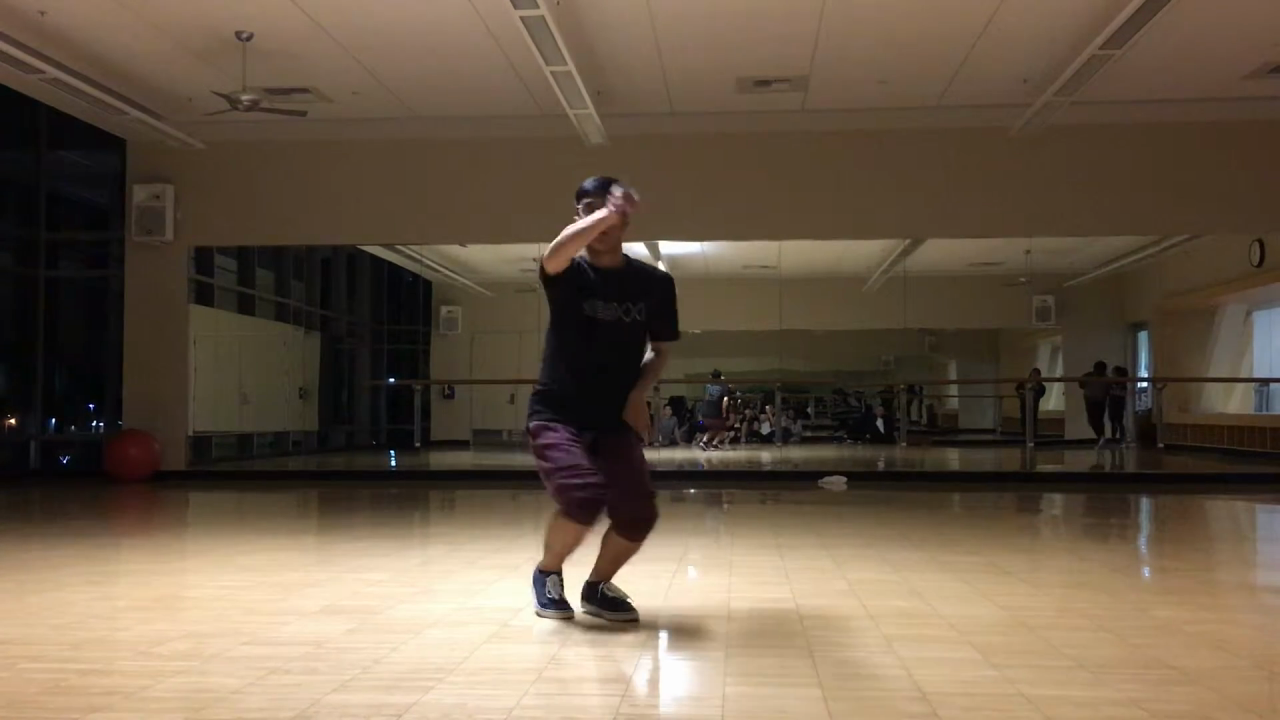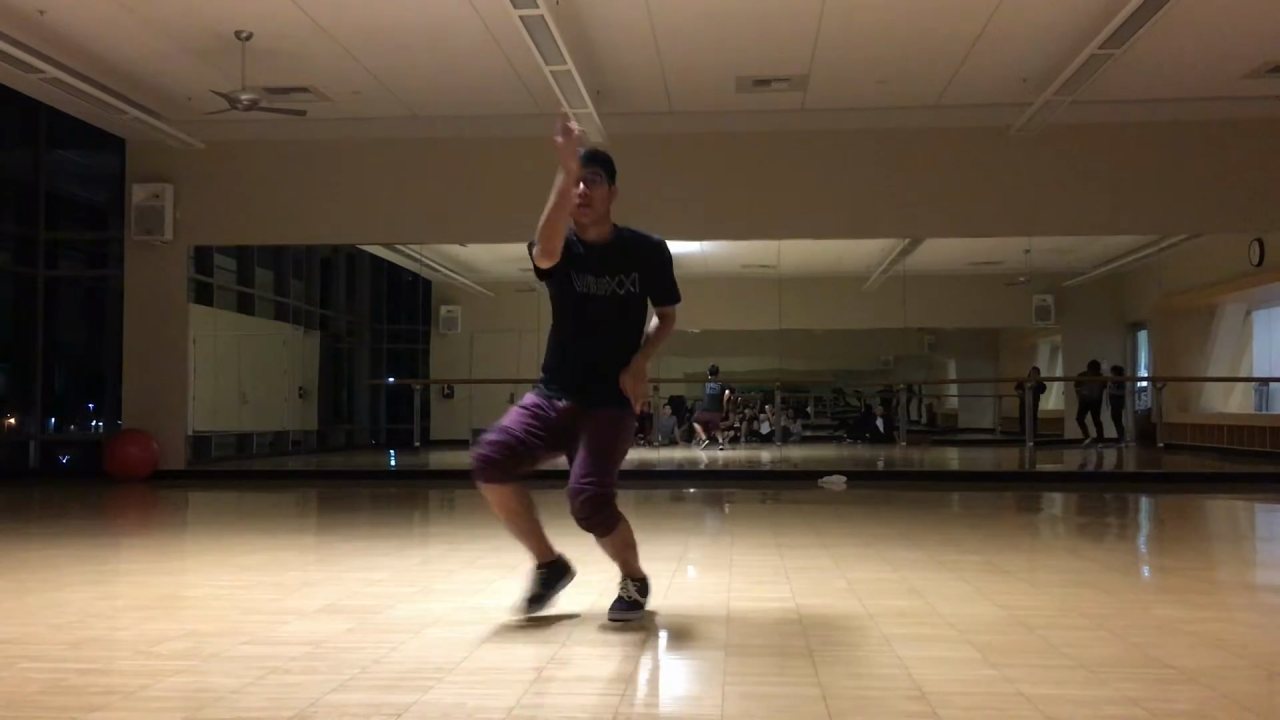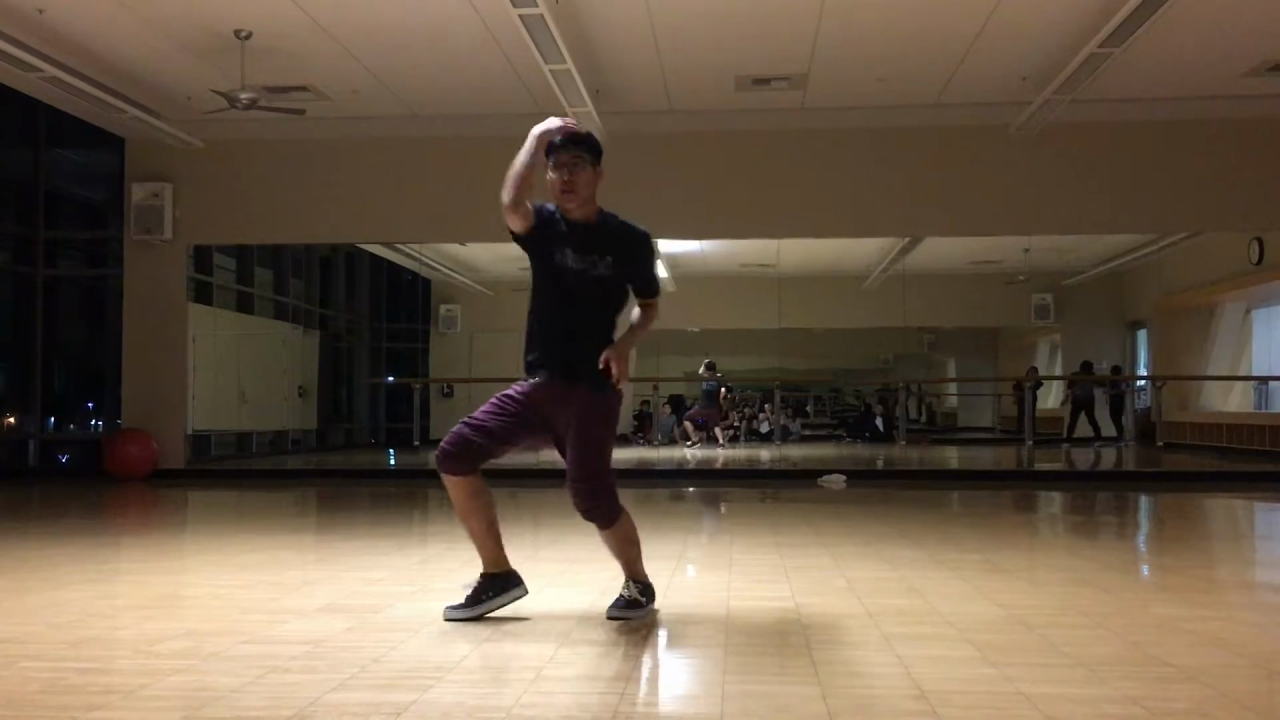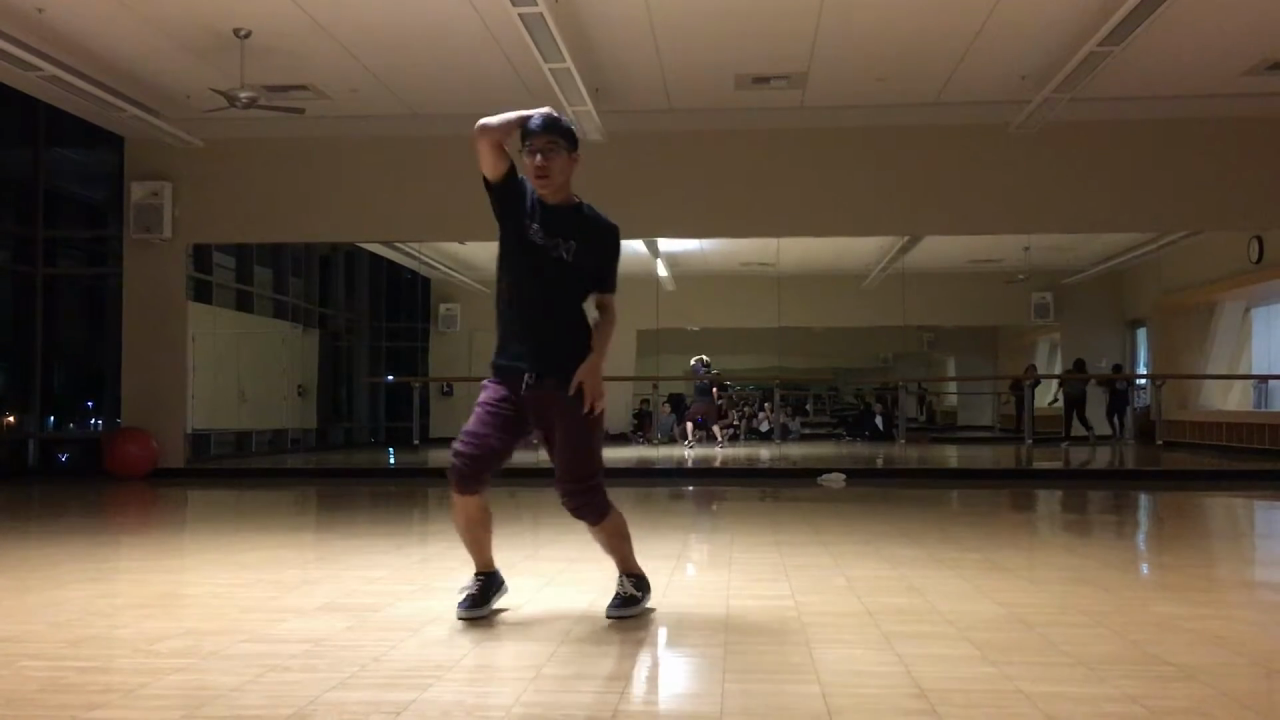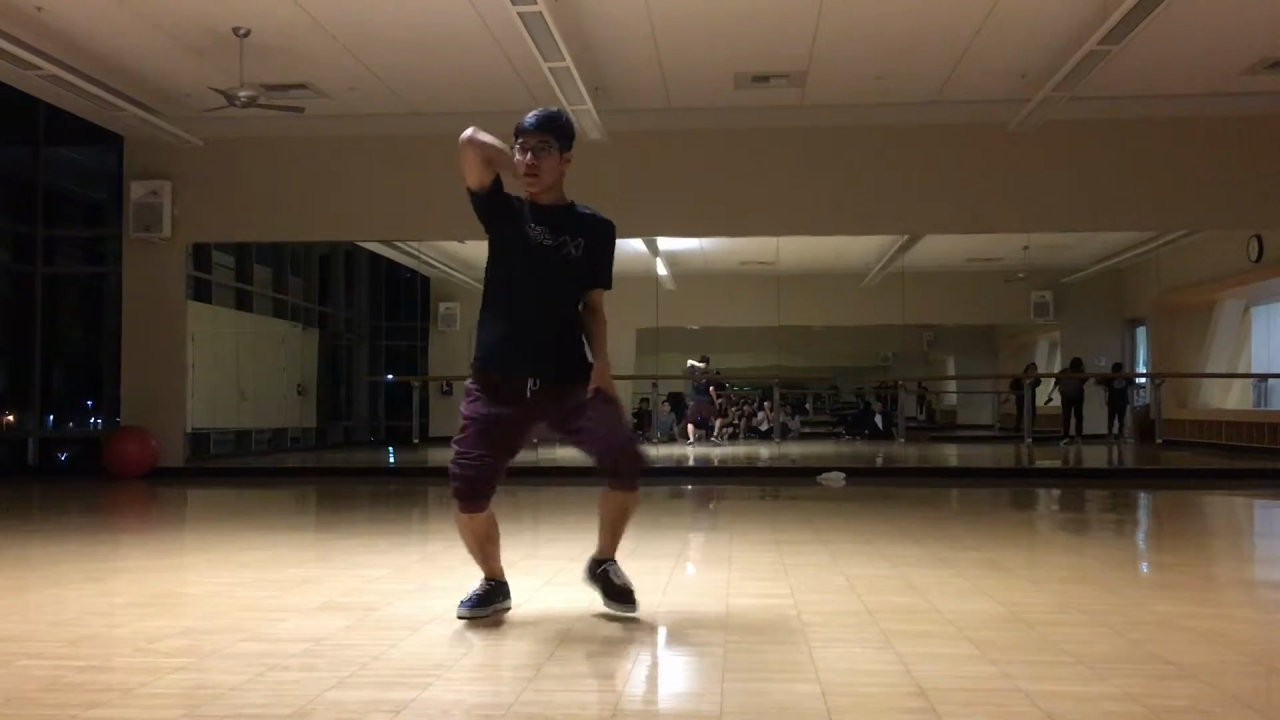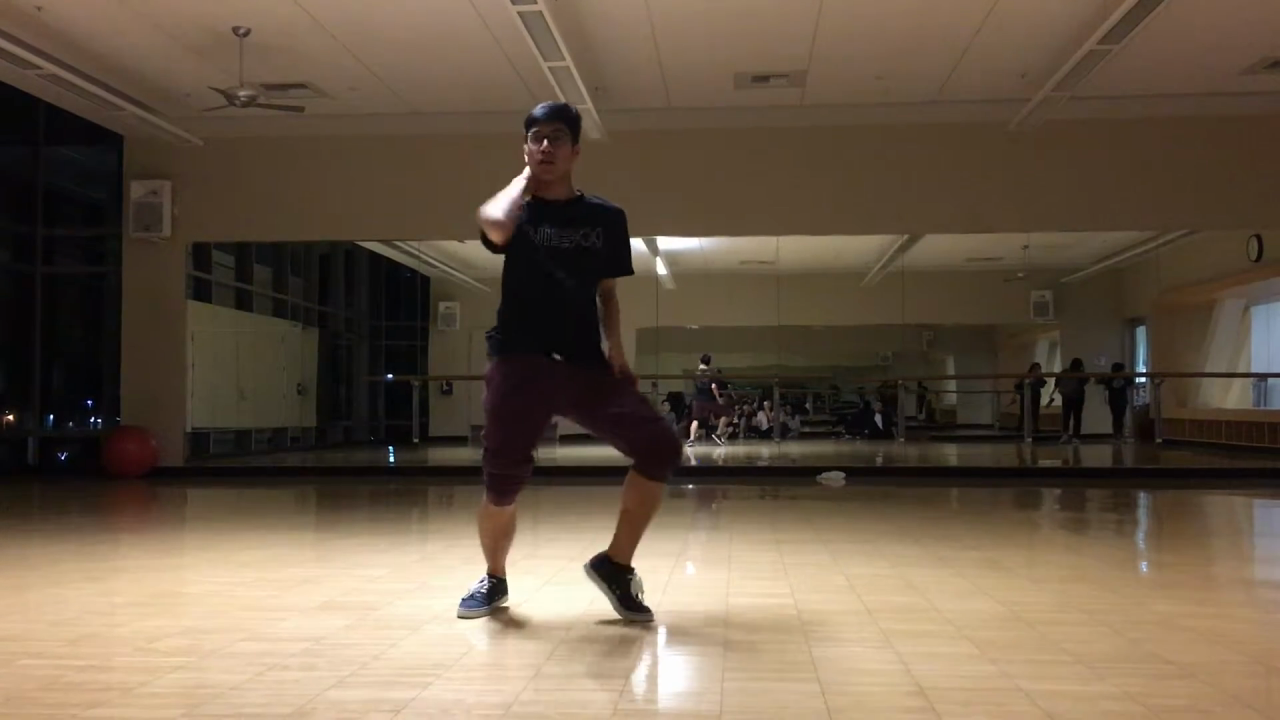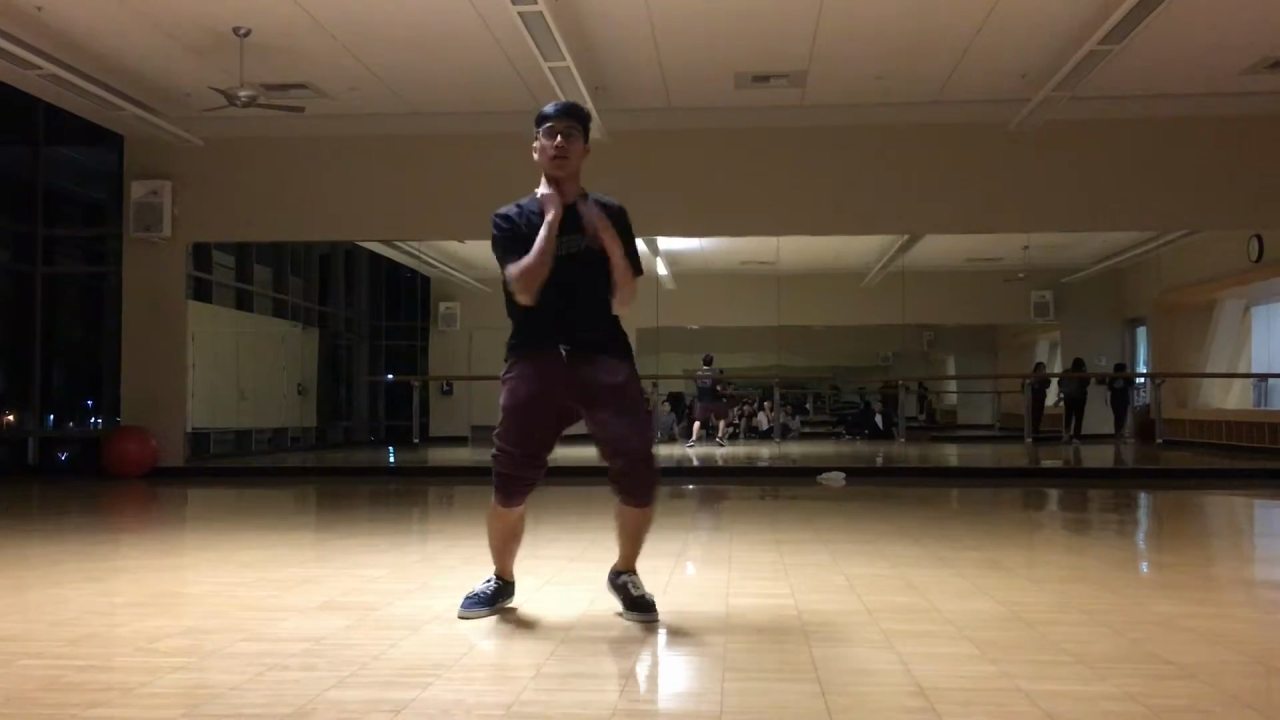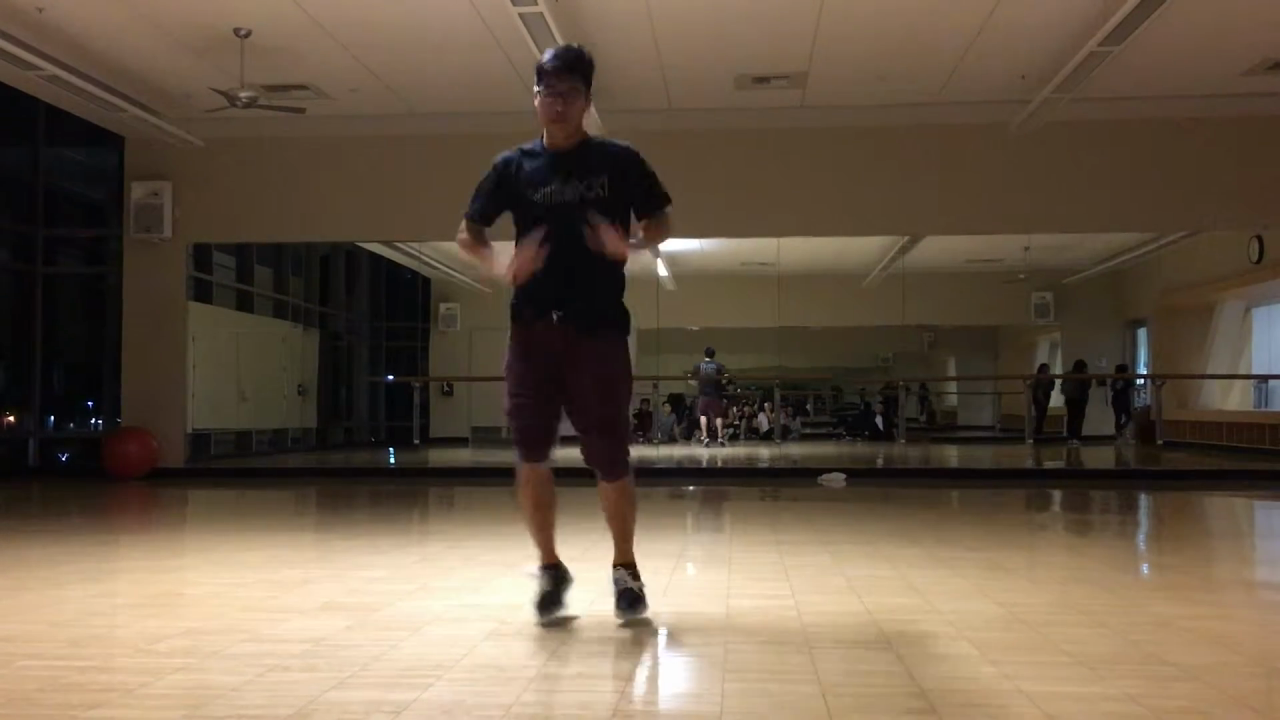
dt=0.2s
person 1, frame 1
left shoulder: (656, 284)
right shoulder: (569, 274)
left elbow: (660, 350)
right elbow: (553, 254)
left wrist: (638, 393)
right wrist: (605, 210)
left hip: (615, 423)
right hip: (556, 416)
left knee: (638, 512)
right knee: (583, 499)
left ankle: (598, 585)
right ankle: (548, 572)
person 1, frame 2
left shoulder: (648, 251)
right shoulder: (560, 249)
left elbow: (667, 315)
right elbow: (546, 252)
left wrist: (640, 362)
right wrist: (568, 164)
left hip: (609, 402)
right hip: (552, 394)
left knee: (590, 502)
right knee: (490, 461)
left ankle: (634, 580)
right ankle: (548, 563)
person 1, frame 3
left shoulder: (629, 240)
right shoulder: (541, 224)
left elbow: (648, 307)
right elbow: (511, 205)
left wrist: (623, 345)
right wrist: (537, 137)
left hip: (591, 386)
right hip: (537, 381)
left knee: (592, 494)
right knee: (454, 456)
left ankle: (638, 584)
right ankle: (499, 575)
person 1, frame 4
left shoulder: (599, 230)
right shoulder: (514, 201)
left elbow: (605, 308)
right elbow: (485, 134)
left wrist: (595, 362)
right wrist: (531, 116)
left hip: (567, 381)
right hip: (508, 375)
left knee: (581, 496)
right knee: (465, 474)
left ankle: (633, 578)
right ankle: (485, 576)
person 1, frame 5
left shoulder: (594, 228)
right shoulder: (502, 211)
left elbow: (593, 305)
right elbow: (470, 143)
left wrist: (602, 361)
right wrist: (508, 159)
left hip: (567, 379)
right hip: (496, 379)
left knee: (625, 463)
right knee: (468, 487)
left ankle: (604, 563)
right ankle: (494, 582)
person 1, frame 6
left shoulder: (606, 218)
right shoulder: (515, 212)
right elbow: (495, 227)
left wrist: (615, 346)
right wrist: (524, 179)
left hip: (585, 364)
right hip: (520, 362)
left knee: (661, 447)
right knee: (502, 482)
left ankle: (615, 563)
right ankle: (494, 580)
person 1, frame 7
left shoulder: (610, 215)
right shoulder: (514, 217)
left elbow: (625, 296)
right elbow: (525, 291)
left wrist: (611, 242)
right wrist: (550, 217)
left hip: (604, 358)
right hip: (536, 360)
left knee: (636, 476)
right knee: (511, 482)
left ankle: (625, 573)
right ankle: (501, 580)
person 1, frame 8
left shoulder: (618, 161)
right shoulder: (511, 167)
left elbow: (662, 224)
right elbow: (468, 235)
left wrist: (629, 244)
right wrist: (504, 267)
left hip: (598, 326)
right hip: (534, 325)
left knee: (607, 451)
right knee: (532, 449)
left ankle: (624, 567)
right ankle: (551, 568)
